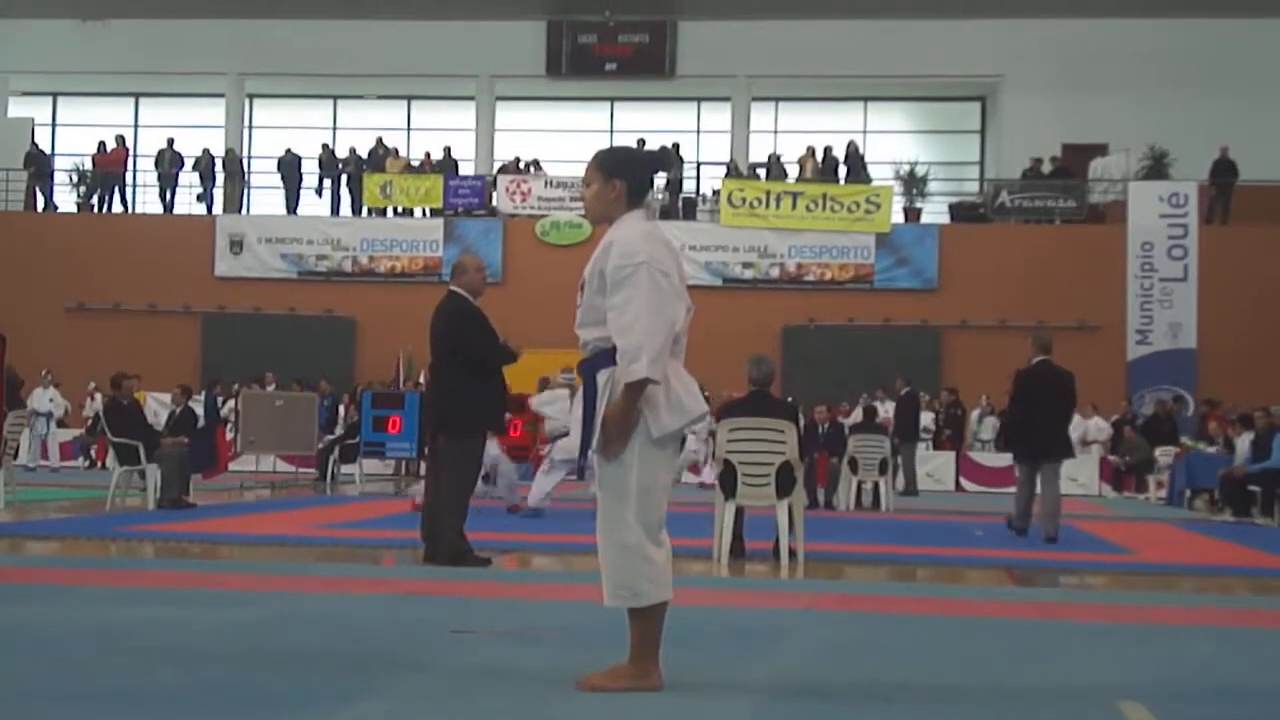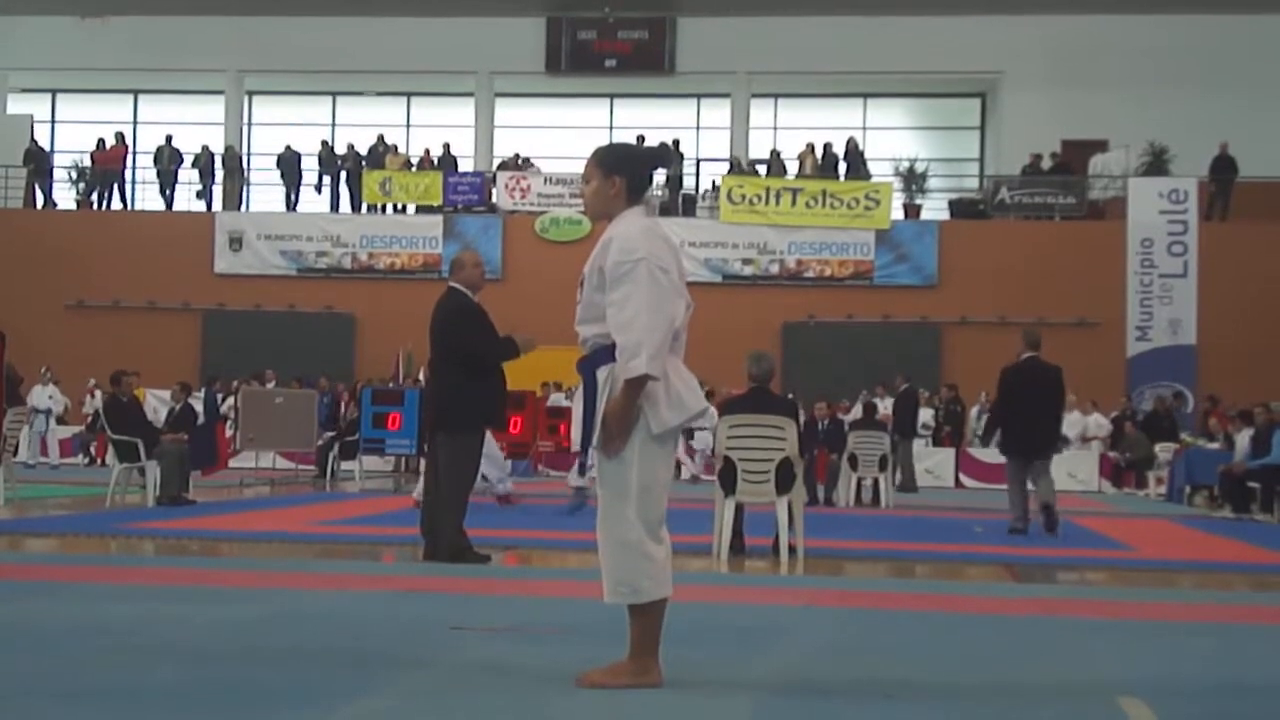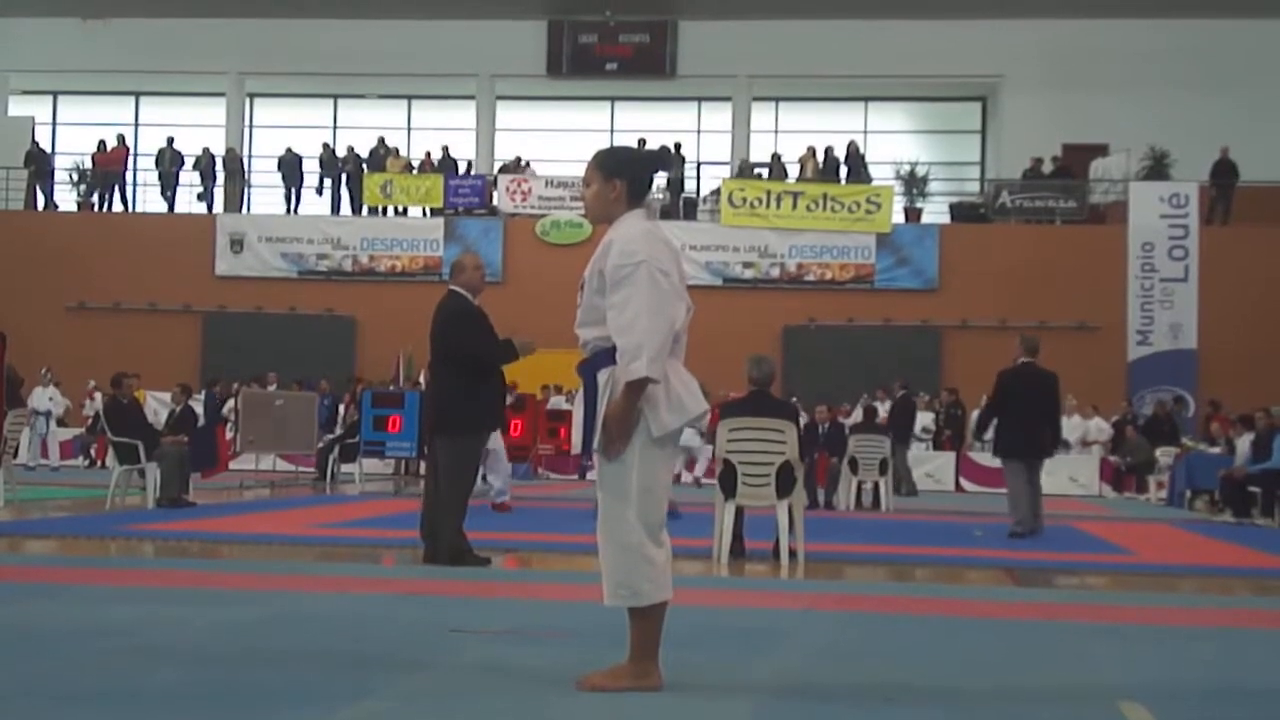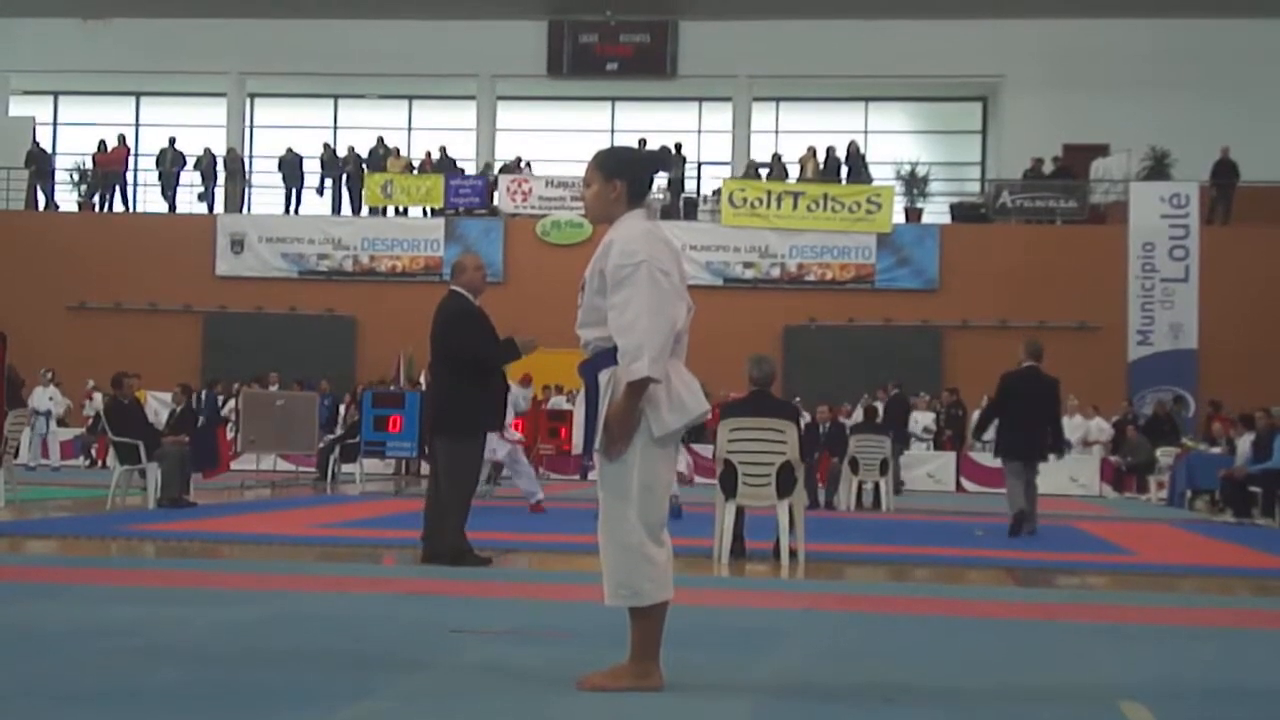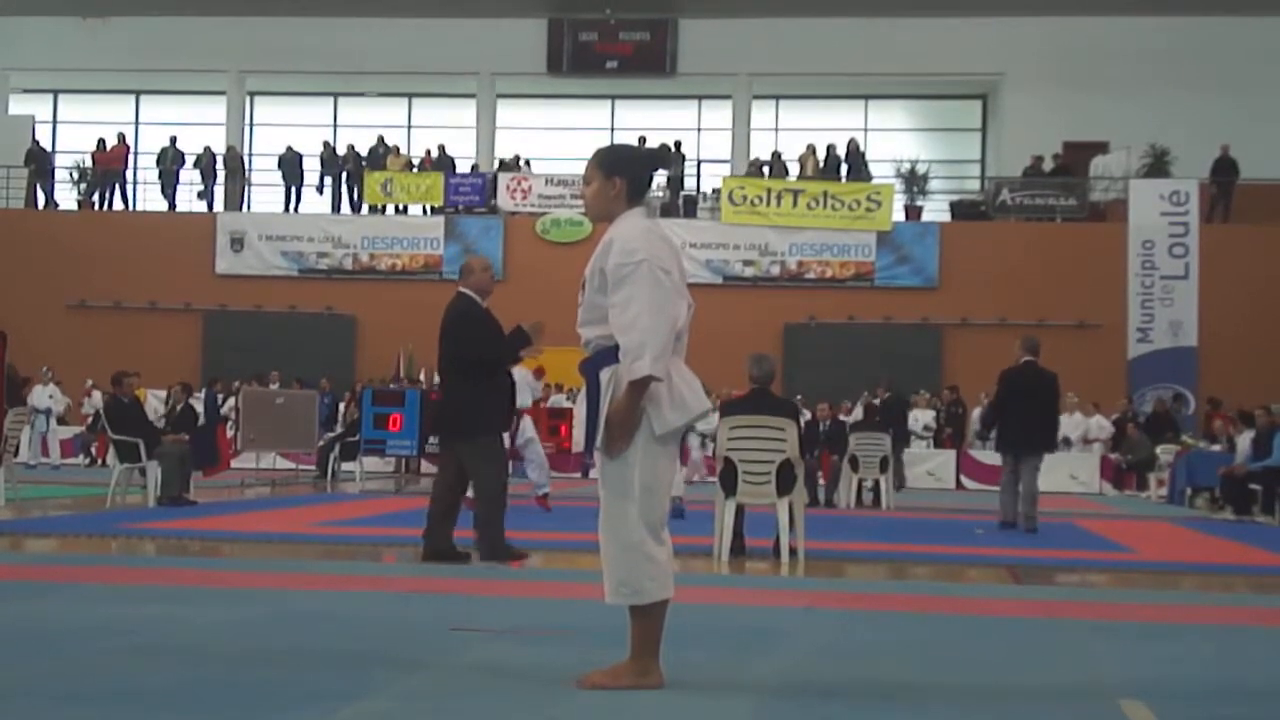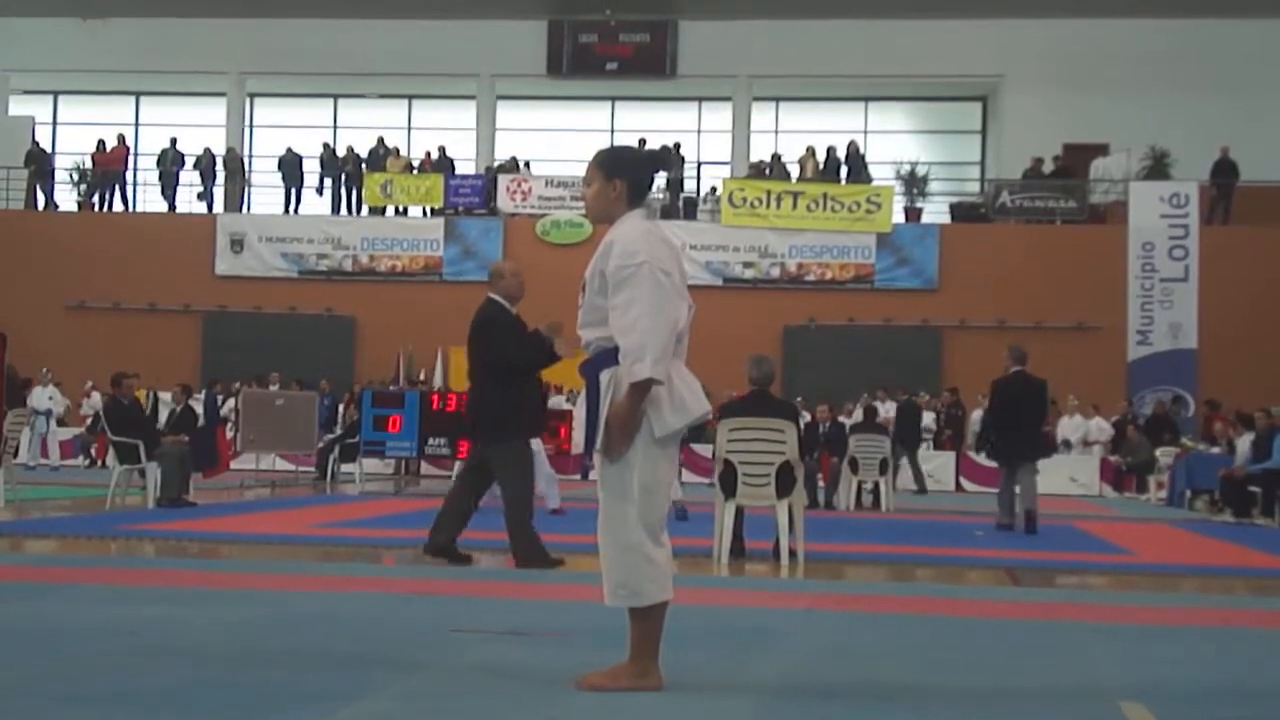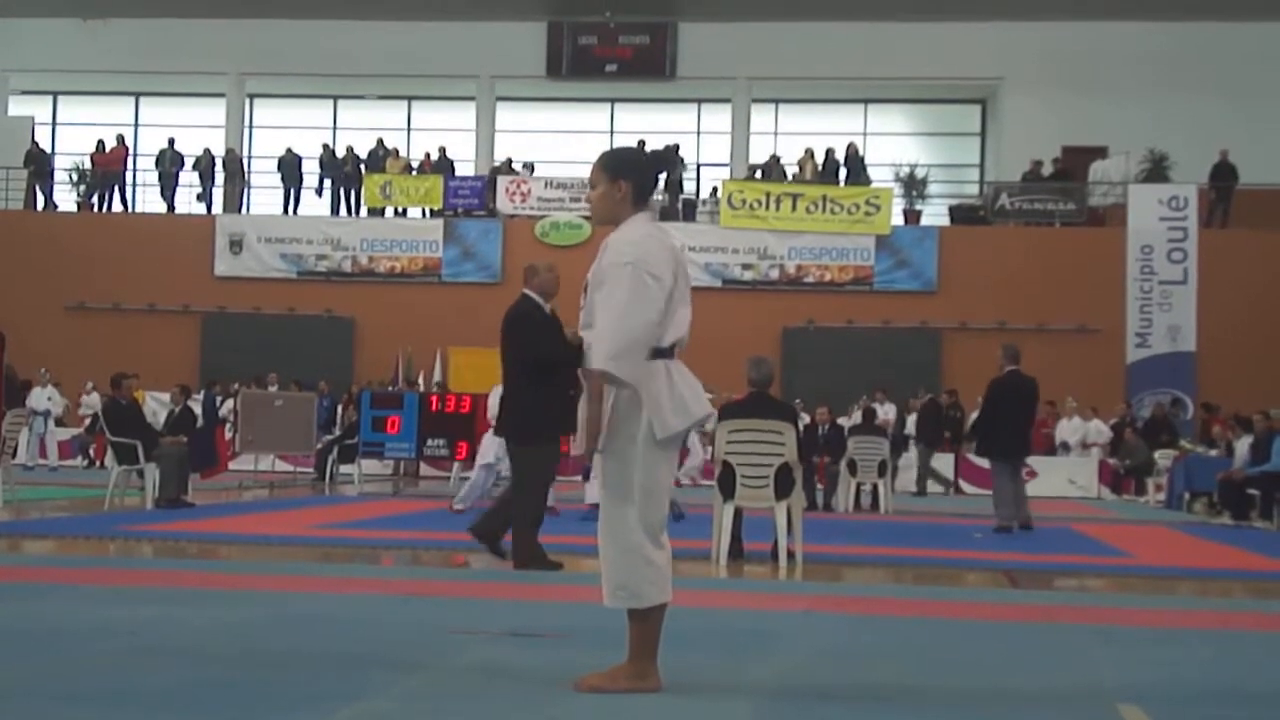
dt=0.3s
person 1, frame 1
left shoulder: (630, 242)
right shoulder: (636, 239)
left elbow: (644, 331)
left wrist: (625, 403)
left hip: (634, 396)
right hip: (638, 395)
left knee: (633, 526)
right knee: (633, 526)
left ankle: (643, 666)
right ankle: (642, 660)
person 1, frame 2
left shoulder: (630, 238)
right shoulder: (637, 237)
left elbow: (643, 327)
left wrist: (627, 400)
left hip: (635, 392)
right hip: (635, 391)
left knee: (633, 521)
right knee: (636, 521)
left ankle: (643, 661)
right ankle: (642, 657)
person 1, frame 3
left shoulder: (630, 241)
right shoulder: (639, 238)
left elbow: (644, 330)
left wrist: (625, 404)
left hip: (633, 395)
right hip: (638, 394)
left knee: (632, 525)
right knee: (634, 525)
left ankle: (642, 666)
right ankle: (641, 660)
person 1, frame 4
left shoulder: (629, 241)
right shoulder: (640, 238)
left elbow: (644, 330)
left wrist: (626, 404)
left hip: (633, 394)
right hip: (637, 394)
left knee: (633, 525)
right knee: (634, 525)
left ankle: (643, 666)
right ankle: (643, 661)
person 1, frame 5
left shoulder: (629, 240)
right shoulder: (640, 237)
left elbow: (646, 328)
left wrist: (628, 403)
left hip: (634, 393)
right hip: (642, 392)
left knee: (633, 523)
right knee: (636, 523)
left ankle: (643, 665)
right ankle: (642, 659)
person 1, frame 6
left shoulder: (629, 241)
right shoulder: (642, 238)
left elbow: (645, 331)
left wrist: (630, 405)
left hip: (633, 394)
right hip: (642, 394)
left knee: (631, 524)
right knee: (635, 525)
left ankle: (642, 666)
right ankle: (641, 661)
person 1, frame 7
left shoulder: (629, 244)
right shoulder: (650, 241)
left elbow: (619, 326)
left wrist: (596, 401)
right wrist: (603, 400)
left hip: (638, 393)
right hip: (643, 391)
left knee: (628, 527)
right knee: (635, 526)
left ankle: (641, 668)
right ankle: (641, 661)
person 2, frame 1
left shoulder: (448, 308)
right shoulder: (464, 312)
right elbow: (484, 356)
left wrist: (501, 351)
right wrist: (511, 352)
left hip: (447, 405)
right hip: (463, 408)
left knee: (442, 478)
right knee: (457, 481)
left ankle: (436, 545)
right ankle: (451, 548)
person 2, frame 2
left shoulder: (449, 304)
right shoulder: (462, 308)
right elbow: (481, 352)
left wrist: (506, 345)
right wrist: (515, 346)
left hip: (448, 403)
right hip: (462, 405)
left knee: (443, 475)
right knee: (457, 477)
left ankle: (437, 542)
right ankle: (451, 545)
person 2, frame 3
left shoulder: (450, 306)
right shoulder: (462, 310)
right elbow: (478, 355)
left wrist: (505, 349)
right wrist: (513, 349)
left hip: (448, 405)
right hip: (461, 408)
left knee: (442, 479)
right knee: (456, 481)
left ankle: (437, 545)
right ankle: (451, 547)
person 2, frame 4
left shoulder: (452, 307)
right shoulder: (462, 310)
right elbow: (477, 355)
left wrist: (506, 350)
right wrist: (515, 348)
left hip: (450, 408)
right hip: (461, 410)
left knee: (445, 480)
right knee: (459, 481)
left ankle: (437, 546)
right ankle: (451, 548)
person 2, frame 5
left shoulder: (464, 309)
right shoulder: (468, 312)
right elbow: (488, 354)
left wrist: (518, 351)
right wrist: (523, 336)
left hip: (460, 409)
right hip: (472, 411)
left knee: (453, 478)
right knee: (491, 475)
left ankle: (437, 542)
right ankle: (492, 544)
person 2, frame 6
left shoulder: (497, 315)
right shoulder: (495, 317)
left elbow: (515, 358)
right elbow: (514, 359)
left wrist: (552, 352)
right wrist: (542, 338)
left hip: (494, 415)
right hip: (502, 416)
left knee: (474, 479)
right knee: (518, 481)
left ankle: (441, 539)
right ankle: (527, 552)
person 2, frame 7
left shoulder: (540, 312)
right shoulder: (523, 314)
left elbow: (556, 356)
right elbow: (542, 359)
left wrist: (576, 345)
right wrist: (573, 345)
left hip: (541, 414)
right hip: (529, 415)
left knee: (532, 481)
right knee: (532, 482)
left ankle: (489, 527)
right ankle: (526, 551)
person 3, frame 1
left shoulder: (729, 409)
right shoulder: (788, 409)
right elbow: (799, 453)
left hip: (738, 484)
right hip: (778, 484)
right knee: (792, 477)
left ankle: (736, 542)
right ankle: (782, 544)
person 3, frame 2
left shoulder: (729, 405)
right shoulder: (788, 406)
right elbow: (800, 450)
left hip: (737, 481)
right hip: (777, 481)
right knee: (794, 476)
left ankle: (736, 539)
right ankle: (781, 541)
person 3, frame 3
left shoulder: (729, 408)
right shoulder: (788, 410)
right elbow: (799, 453)
left hip: (737, 484)
right hip: (778, 484)
right knee: (794, 479)
left ankle: (736, 543)
right ankle: (782, 544)
person 3, frame 4
left shoulder: (729, 408)
right shoulder: (789, 410)
right elbow: (800, 453)
left hip: (738, 484)
right hip: (778, 485)
right knee: (794, 478)
left ankle: (736, 543)
right ankle: (782, 544)
person 3, frame 5
left shoulder: (729, 406)
right shoulder: (789, 408)
left hip: (738, 481)
right hip: (778, 482)
right knee: (794, 476)
left ankle: (736, 541)
right ankle: (781, 542)
person 3, frame 6
left shoulder: (728, 408)
right shoulder: (788, 410)
left hip: (737, 484)
right hip: (777, 484)
right knee: (792, 477)
left ankle: (736, 543)
right ankle: (782, 544)
person 3, frame 7
left shoulder: (728, 410)
right shoulder: (787, 411)
right elbow: (797, 454)
left hip: (736, 485)
right hip: (776, 485)
right knee: (791, 479)
left ankle: (734, 544)
right ankle: (780, 546)
person 4, frame 1
left shoulder: (1023, 376)
right shoulder: (1066, 376)
left elbow: (1014, 410)
right elbow: (1070, 409)
left wrist: (1006, 436)
left hip: (1028, 439)
right hip: (1055, 440)
left knee: (1025, 482)
right knee: (1051, 484)
left ankle: (1020, 523)
right ankle: (1050, 530)
person 4, frame 2
left shoulder: (1010, 372)
right shoulder: (1054, 372)
left elbow: (999, 405)
right elbow: (1059, 405)
left wrist: (989, 430)
right wrist: (1053, 430)
left hip: (1016, 436)
right hip: (1044, 436)
left knee: (1016, 480)
right knee: (1042, 476)
left ankle: (1019, 523)
right ankle: (1048, 505)
person 4, frame 3
left shoulder: (1006, 376)
right shoulder: (1049, 378)
left elbow: (993, 405)
right elbow: (1054, 412)
left wrist: (980, 429)
right wrist: (1055, 438)
left hip: (1011, 440)
right hip: (1037, 440)
left knee: (1016, 483)
right knee: (1033, 482)
left ankle: (1020, 526)
right ankle: (1034, 523)
person 4, frame 4
left shoulder: (1009, 378)
right shoulder: (1051, 383)
left elbow: (994, 407)
right elbow: (1055, 417)
left wrist: (979, 429)
right wrist: (1058, 444)
left hip: (1011, 441)
right hip: (1036, 442)
left knee: (1013, 479)
right knee: (1030, 482)
left ankle: (1020, 511)
right ankle: (1029, 523)
person 4, frame 5
left shoulder: (1008, 374)
right shoulder: (1050, 377)
left elbow: (996, 406)
right elbow: (1054, 410)
left wrist: (986, 428)
right wrist: (1052, 435)
left hip: (1011, 435)
right hip: (1037, 437)
left knee: (1009, 476)
right knee: (1030, 479)
left ankle: (1009, 517)
right ankle: (1029, 521)
person 4, frame 6
left shoulder: (1000, 384)
right shoulder: (1040, 384)
left elbow: (991, 416)
right elbow: (1043, 414)
left wrist: (983, 440)
left hip: (1005, 442)
right hip: (1030, 442)
left knee: (1006, 481)
right knee: (1027, 479)
left ankle: (1006, 520)
right ankle: (1029, 511)
person 4, frame 7
left shoulder: (997, 383)
right shoulder: (1031, 383)
left elbow: (986, 413)
right elbow: (1032, 411)
left wrist: (973, 434)
left hip: (999, 441)
right hip: (1020, 440)
left knee: (1002, 481)
right knee: (1016, 479)
left ankle: (1005, 521)
right ankle: (1024, 519)
